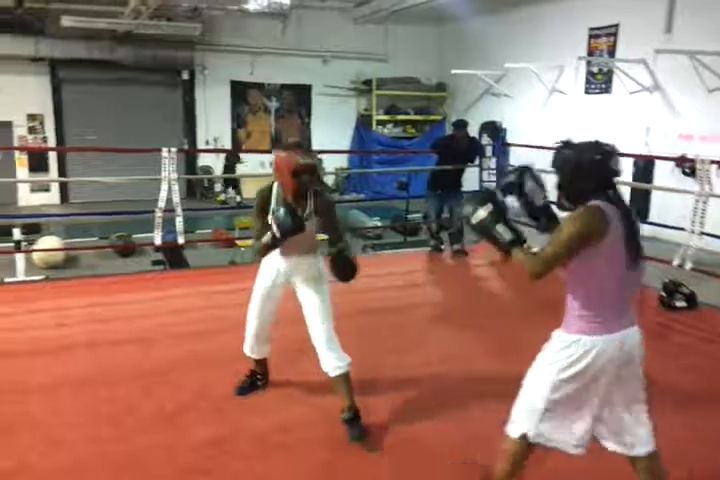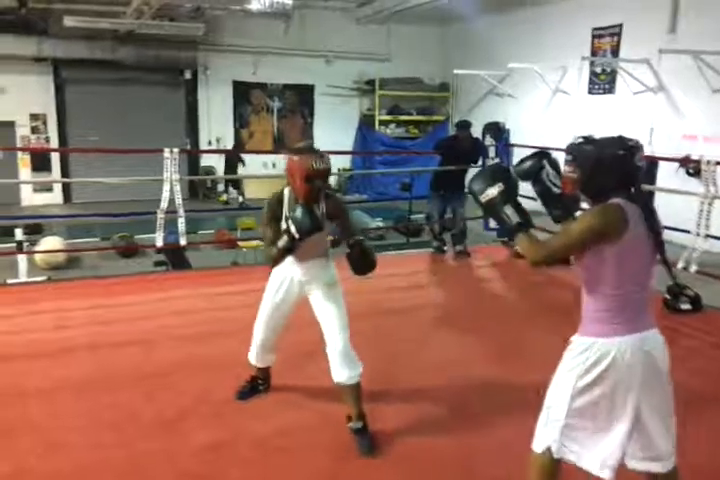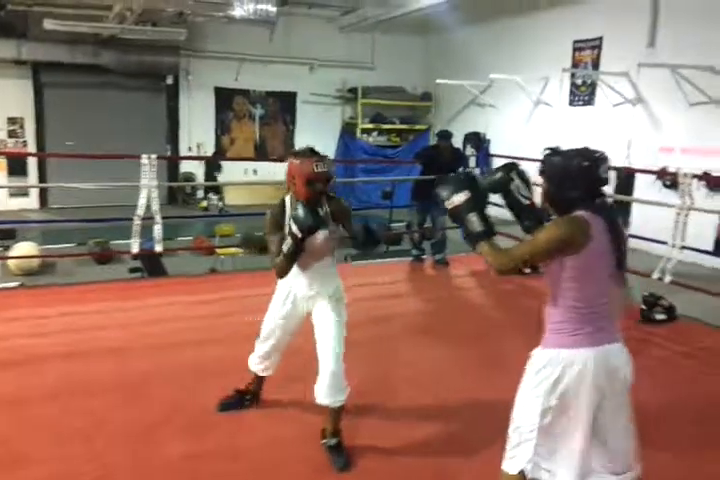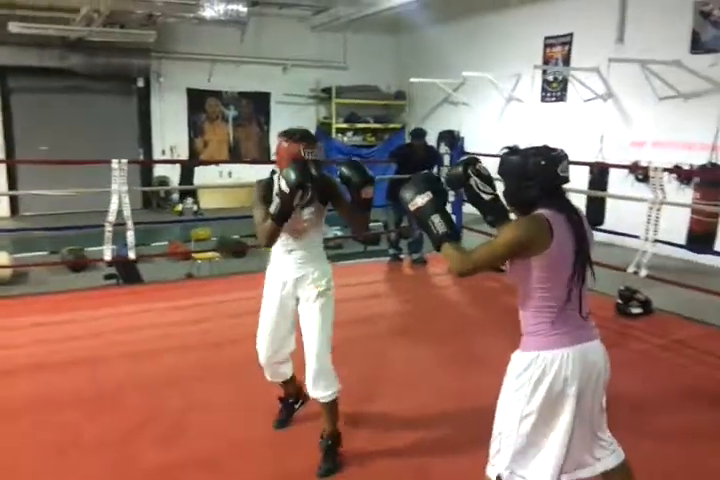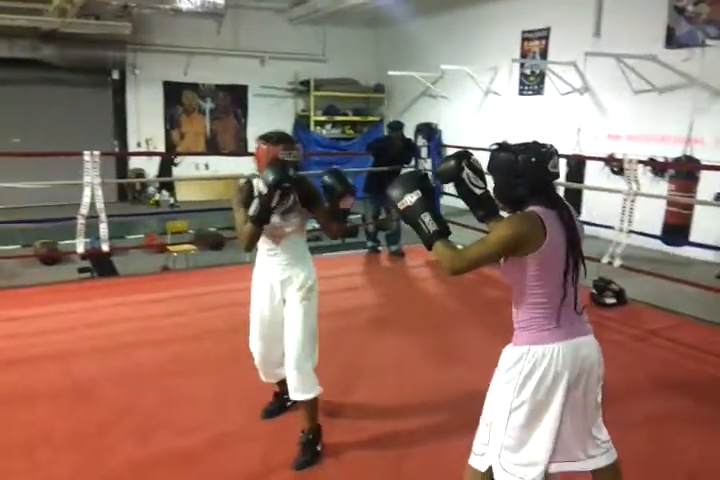
dt=0.2s
person 1, frame 1
left shoulder: (588, 217)
right shoulder: (618, 212)
left elbow: (537, 268)
left wrist: (501, 231)
left hip: (585, 342)
right hip: (625, 337)
left knee: (529, 415)
right knee: (634, 428)
person 1, frame 2
left shoulder: (606, 215)
right shoulder: (641, 211)
left elbow: (541, 255)
left wrist: (506, 211)
right wrist: (557, 203)
left hip: (602, 347)
right hip: (646, 342)
left knee: (552, 435)
right knee: (656, 443)
person 1, frame 3
left shoulder: (569, 228)
right shoulder: (609, 225)
left elbow: (504, 263)
left wrist: (470, 218)
right wrist: (525, 213)
left hip: (564, 359)
right hip: (610, 354)
person 1, frame 4
left shoulder: (532, 227)
right shoulder: (573, 221)
left elbow: (464, 265)
left wrist: (433, 219)
right wrist: (490, 206)
left hip: (546, 359)
right hip: (588, 351)
right knee: (600, 445)
person 1, frame 5
left shoulder: (524, 224)
right shoulder: (563, 215)
left elbow: (456, 263)
left wrist: (423, 218)
right wrist: (479, 201)
left hip: (538, 354)
right hip: (582, 346)
right knee: (593, 442)
person 2, frame 1
left shoulder: (320, 202)
right shoulder: (266, 197)
left elbow: (335, 234)
right elbow: (260, 249)
left wrist: (340, 251)
right wrist: (276, 233)
left hip: (308, 267)
right hip: (274, 264)
left knee: (325, 337)
right knee: (256, 325)
left ankle: (351, 412)
right ankle: (260, 373)
person 2, frame 2
left shoulder: (332, 204)
right shoulder: (277, 203)
left elbow: (349, 233)
right elbow: (272, 257)
left wrist: (357, 246)
right wrist: (292, 235)
left hip: (321, 274)
right hip: (287, 273)
left knee: (340, 345)
right knee: (263, 334)
left ankle: (358, 421)
right ankle: (261, 379)
person 2, frame 3
left shoulder: (336, 208)
right shoulder: (279, 213)
left elbow: (356, 237)
right elbow: (279, 270)
left wrist: (363, 237)
right wrist: (297, 237)
left hip: (327, 290)
right hip: (293, 287)
left knee: (331, 364)
right knee: (268, 344)
left ankle: (333, 436)
right ankle: (252, 391)
person 2, frame 4
left shoulder: (323, 184)
right shoulder: (267, 188)
left elbow: (360, 226)
right elbow: (265, 239)
left wrist: (364, 191)
right wrist: (283, 197)
left hip: (314, 274)
right hip: (279, 271)
left knee: (317, 356)
right knee: (269, 348)
left ankle: (331, 437)
right ankle: (292, 394)
person 2, frame 5
left shoulder: (303, 188)
right shoulder: (247, 191)
left elbow: (335, 230)
right elbow: (246, 241)
left wrist: (343, 200)
right wrist: (263, 200)
left hip: (299, 274)
right hip: (266, 273)
left knee: (298, 356)
right knee: (262, 348)
left ankle: (311, 434)
right ankle: (284, 392)
person 3, frame 1
left shoulder: (471, 143)
right shoulder: (446, 141)
left hip: (454, 185)
right hip: (437, 184)
left knee: (456, 217)
right knee: (433, 216)
left ankle: (457, 245)
right ankle: (435, 243)
person 3, frame 2
left shoulder: (474, 144)
right shoulder: (449, 142)
left hip: (457, 186)
right hip: (440, 184)
left knee: (459, 218)
right knee: (436, 217)
left ankle: (459, 246)
right ankle: (438, 244)
person 3, frame 3
left shoulder: (455, 154)
right shoulder: (430, 151)
right elbow: (417, 159)
left hip: (437, 195)
right hip: (421, 193)
left knee: (439, 227)
right knee: (417, 225)
left ankle: (438, 255)
right ankle: (417, 253)
person 3, frame 4
left shoulder: (429, 152)
right shoulder: (404, 150)
right elbow: (392, 158)
right hip: (397, 191)
left knee: (416, 225)
right knee: (394, 224)
left ankle: (416, 254)
right ankle: (395, 252)
person 3, frame 5
left shoulder: (406, 145)
right shoulder: (381, 143)
right elbow: (369, 150)
left hip: (391, 185)
right hip: (374, 185)
left knee: (394, 217)
right knee: (372, 217)
left ankle: (394, 246)
right ankle: (373, 244)
